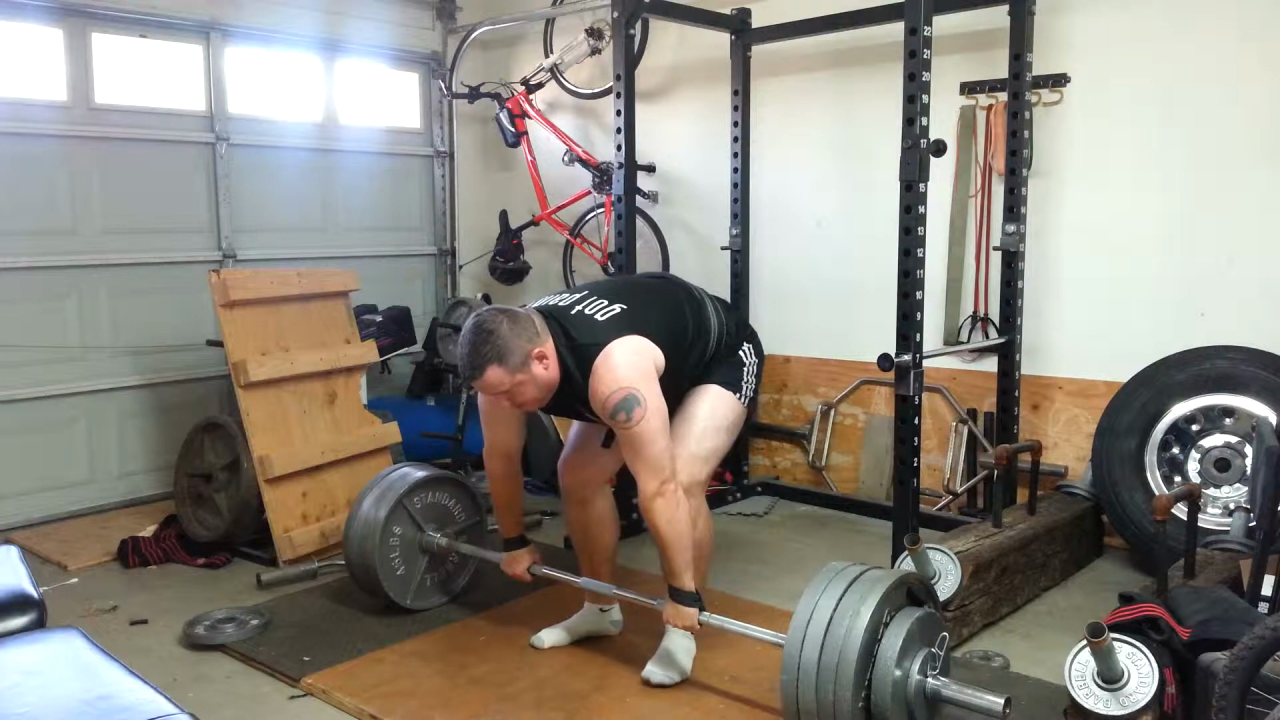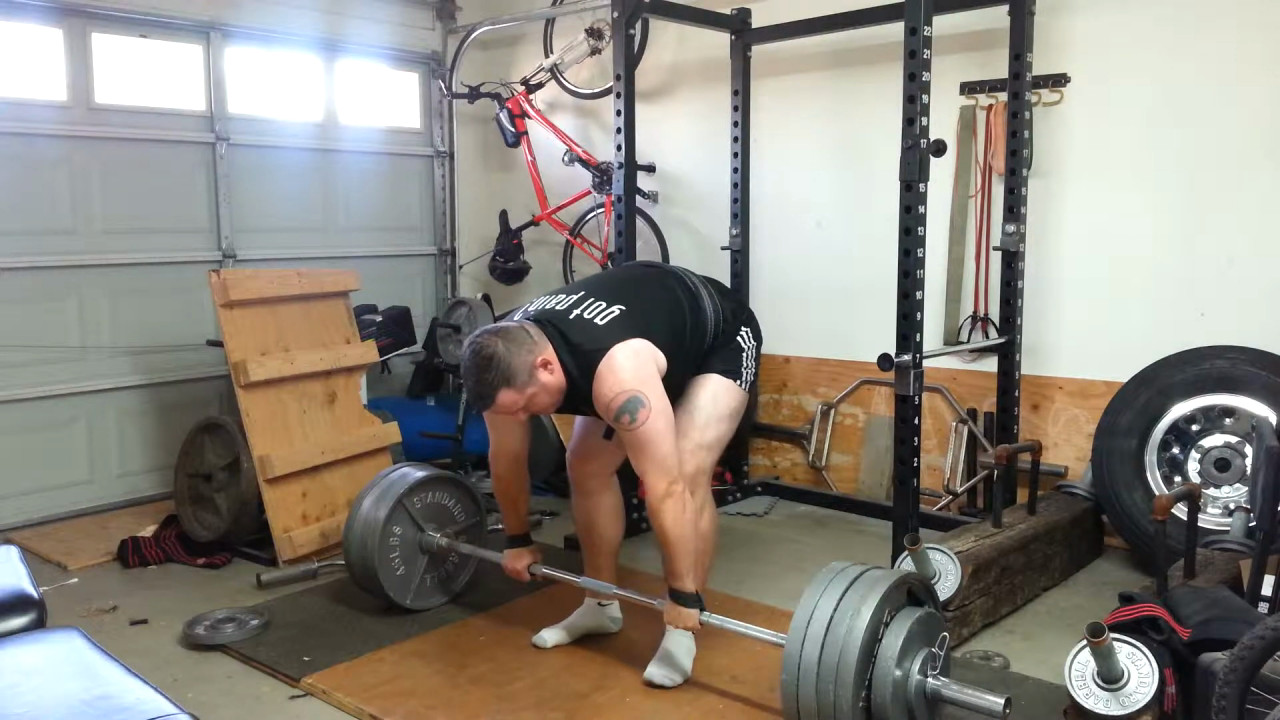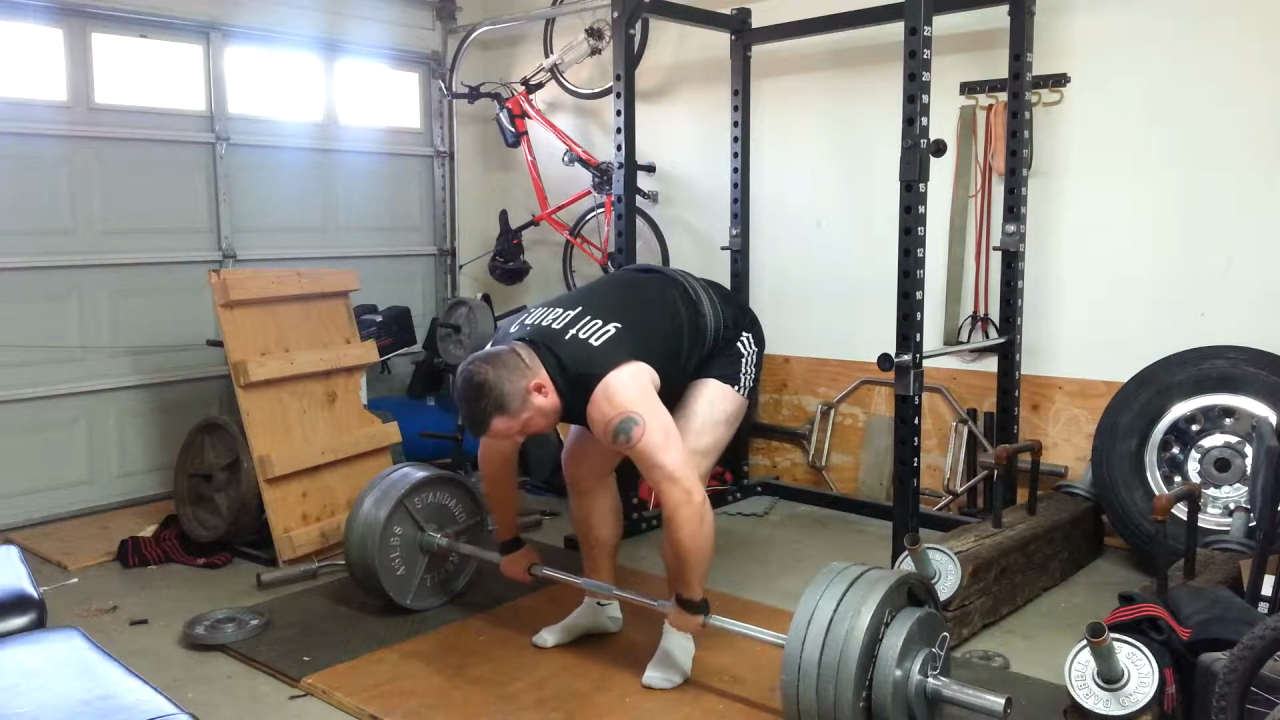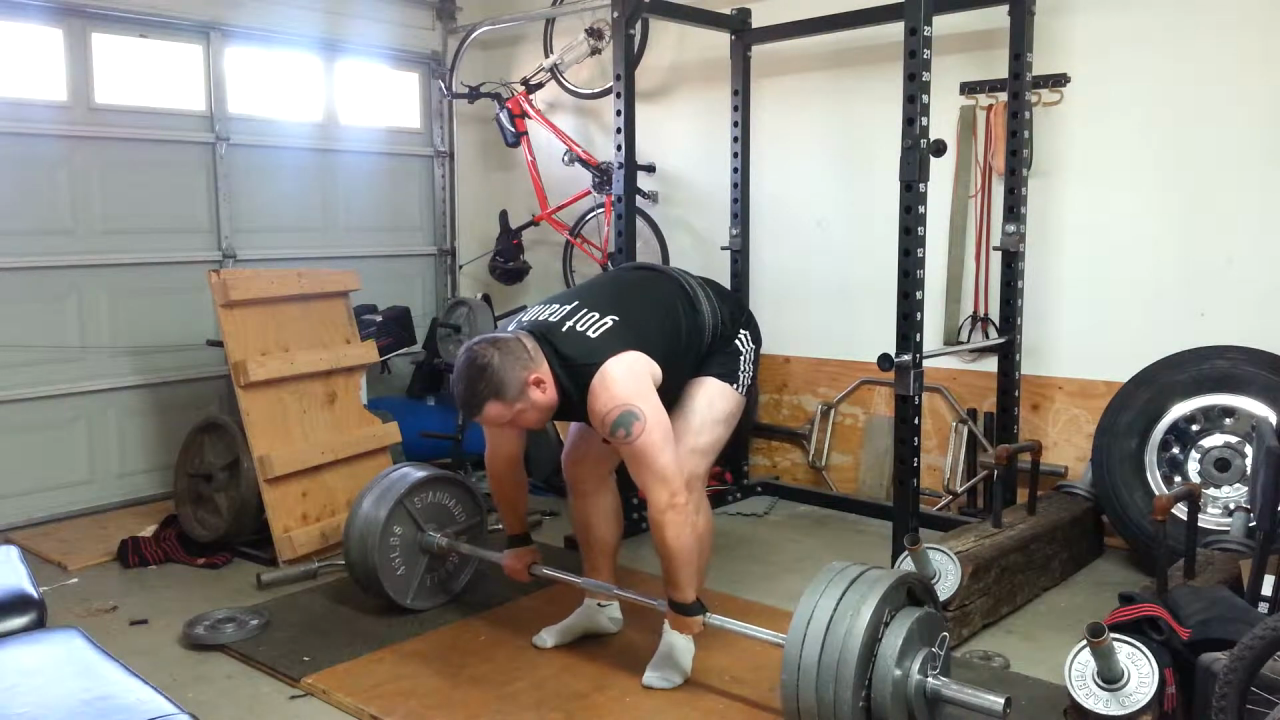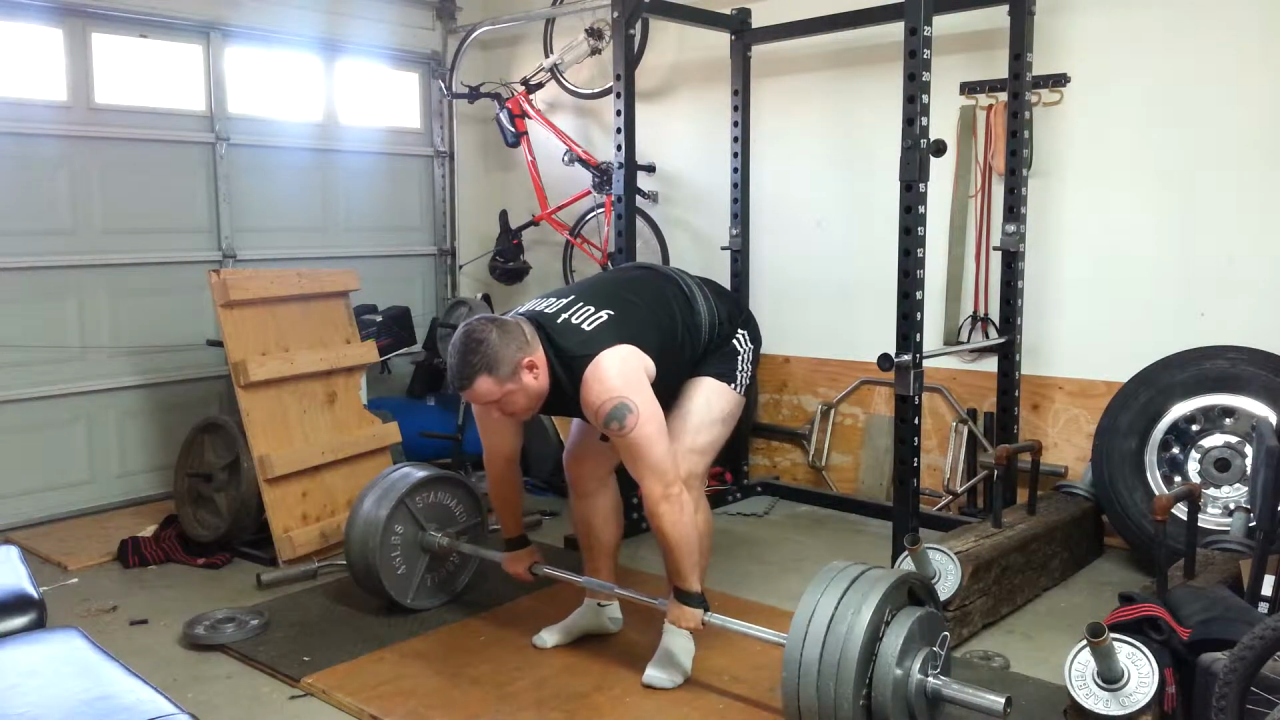
dt=1s
person 1, frame 1
left shoulder: (614, 371)
right shoulder: (507, 356)
left elbow: (659, 489)
right elbow: (501, 456)
left wrist: (682, 595)
right wrist: (513, 542)
left hip: (722, 356)
right hip: (656, 343)
left knee: (681, 481)
right knee: (578, 475)
left ankle: (680, 630)
right ankle: (600, 609)
person 1, frame 2
left shoulder: (617, 373)
right shoulder: (508, 358)
left elbow: (666, 489)
right elbow: (506, 458)
left wrist: (682, 596)
right wrist: (517, 540)
left hip: (722, 338)
right hip: (652, 324)
left knee: (688, 475)
right knee: (587, 467)
left ankle: (680, 630)
right ankle: (601, 606)
person 1, frame 3
left shoulder: (612, 393)
right shoulder: (502, 366)
left elbow: (685, 498)
right elbow: (495, 459)
left wrist: (690, 604)
right wrist: (509, 546)
left hip: (723, 340)
right hip: (651, 317)
left knee: (681, 476)
right knee: (582, 467)
left ankle: (678, 633)
right ankle: (601, 605)
person 1, frame 4
left shoulder: (612, 385)
right shoulder: (505, 365)
left elbow: (669, 499)
right elbow: (503, 461)
left wrist: (684, 607)
right wrist: (518, 540)
left hip: (721, 340)
right hip: (647, 318)
left knee: (683, 478)
right knee: (581, 468)
left ankle: (678, 633)
right ankle: (601, 606)
person 1, frame 5
left shoulder: (606, 377)
right shoulder: (500, 358)
left elbow: (664, 491)
right elbow: (500, 460)
left wrist: (688, 596)
right wrist: (515, 543)
left hip: (720, 339)
right hip: (651, 325)
left knee: (682, 475)
right knee: (583, 467)
left ankle: (679, 631)
right ankle: (601, 605)
